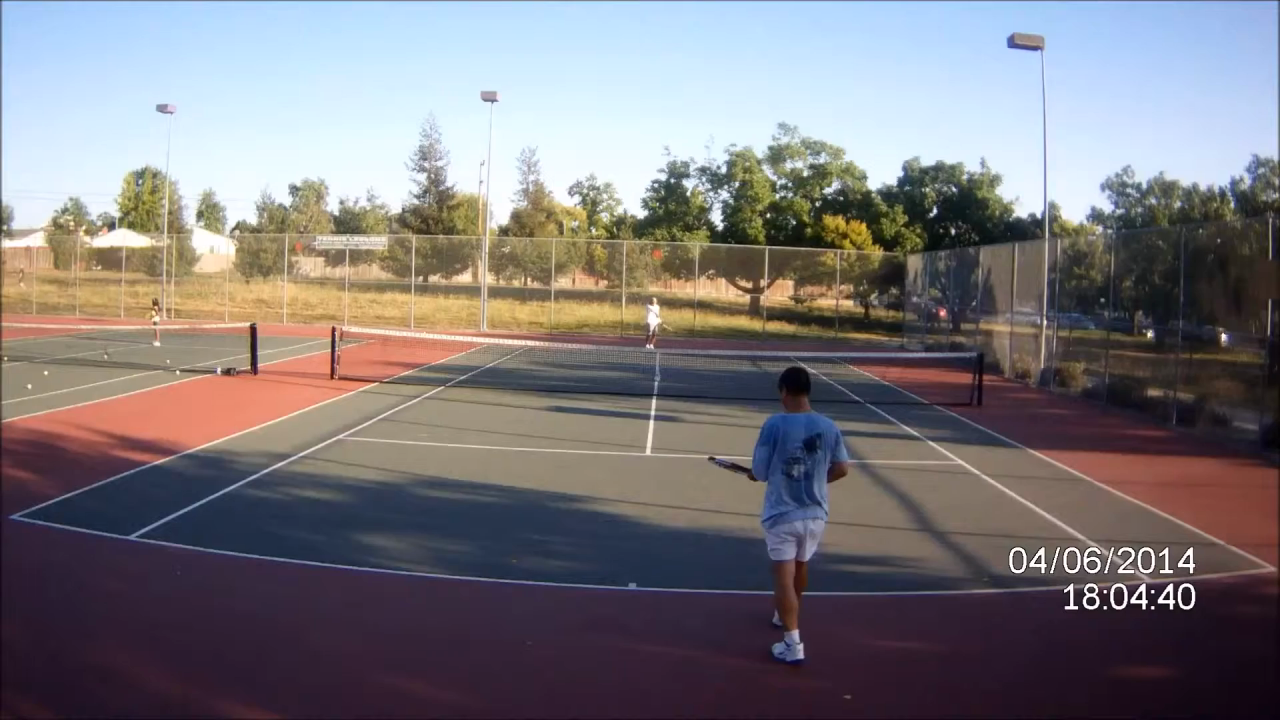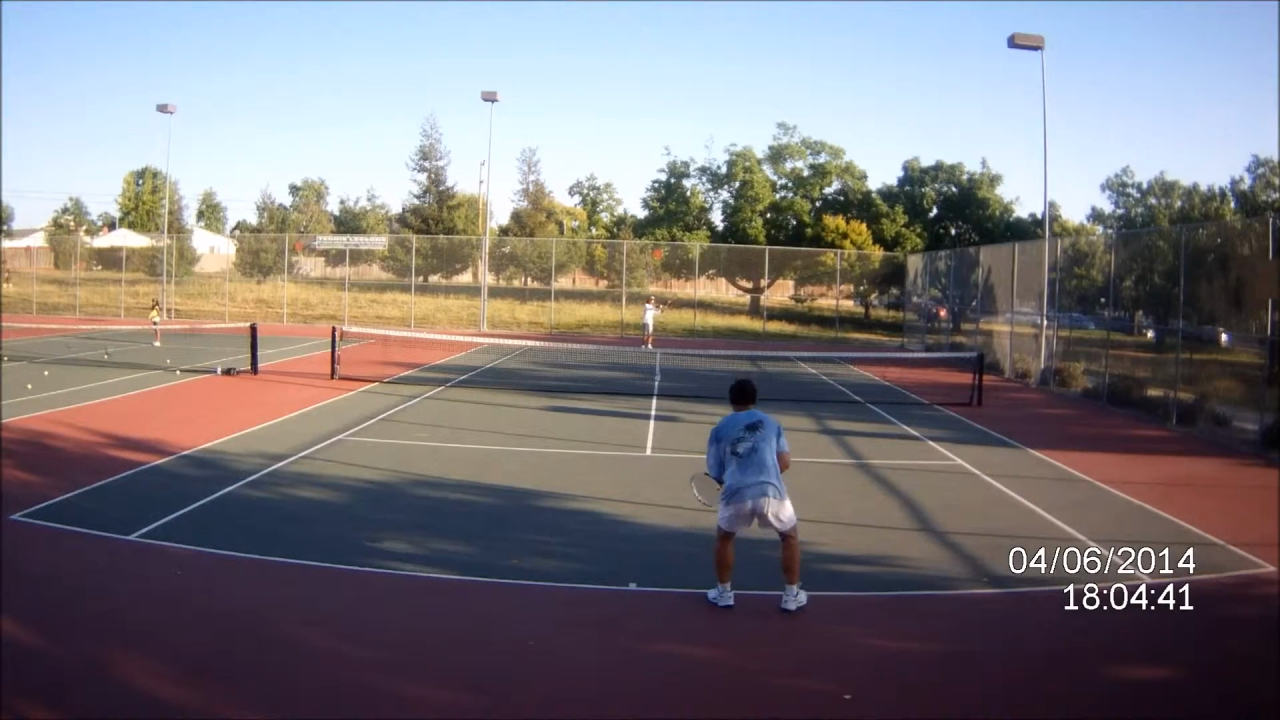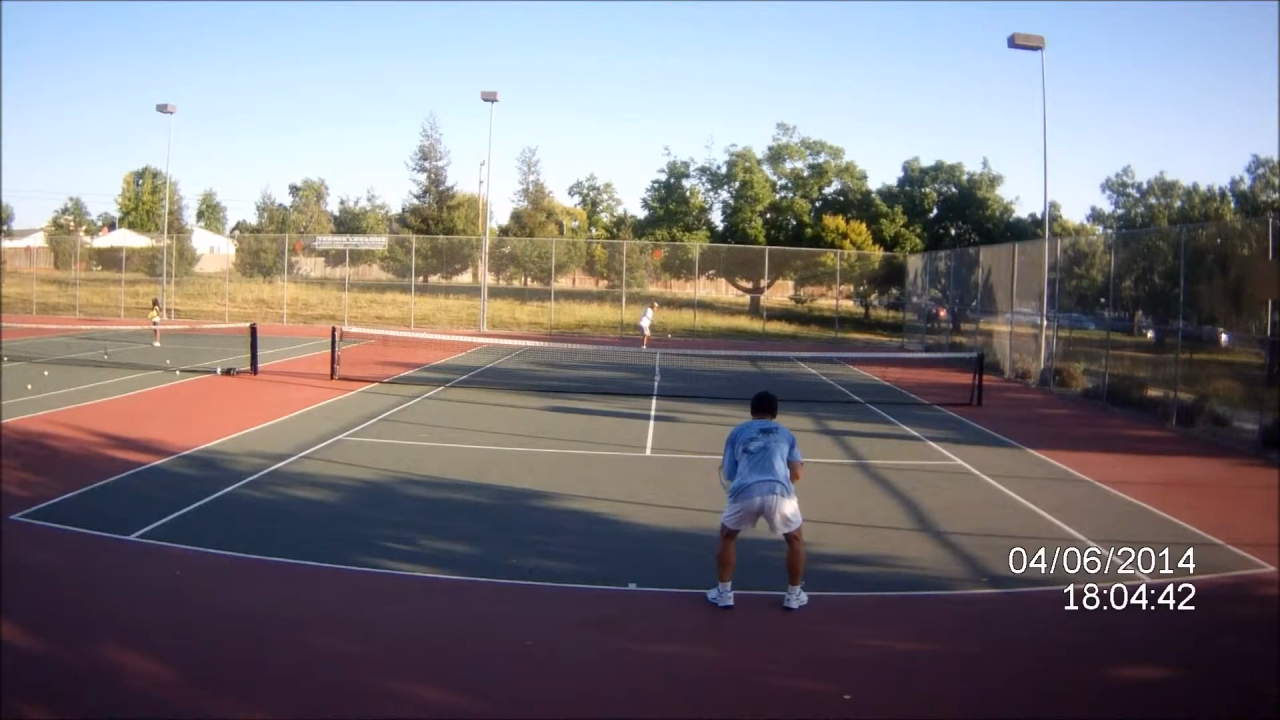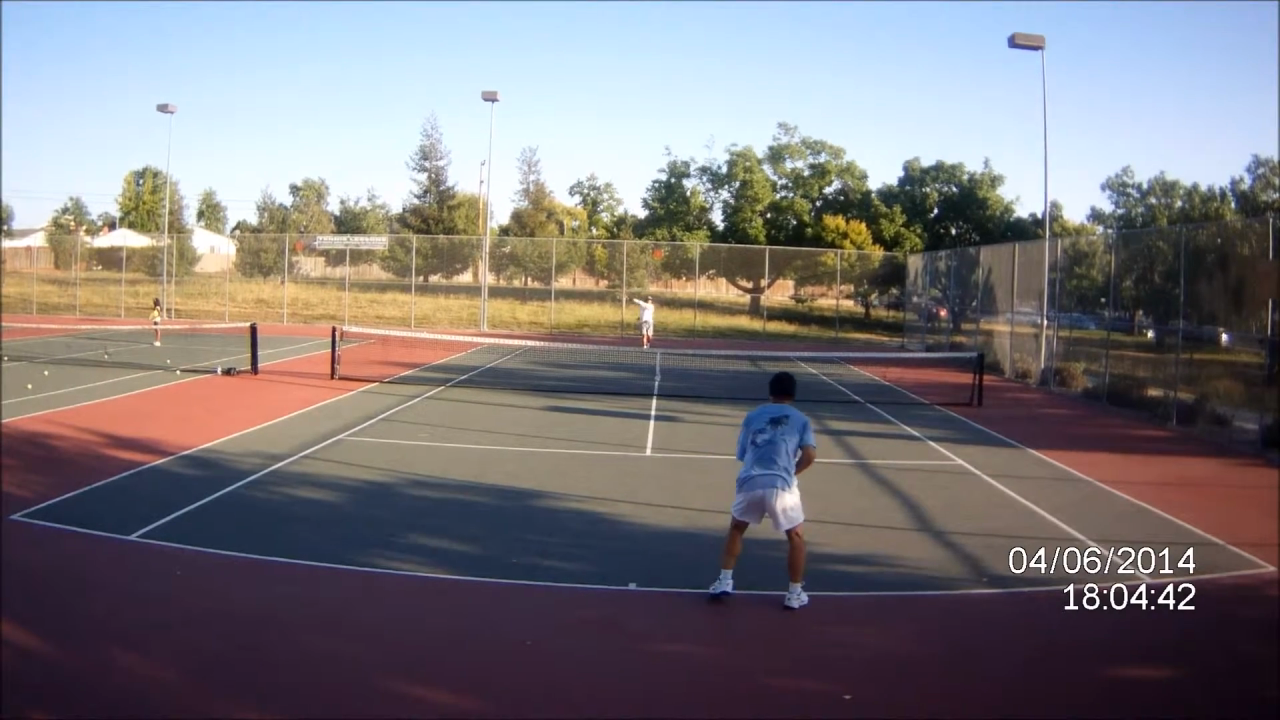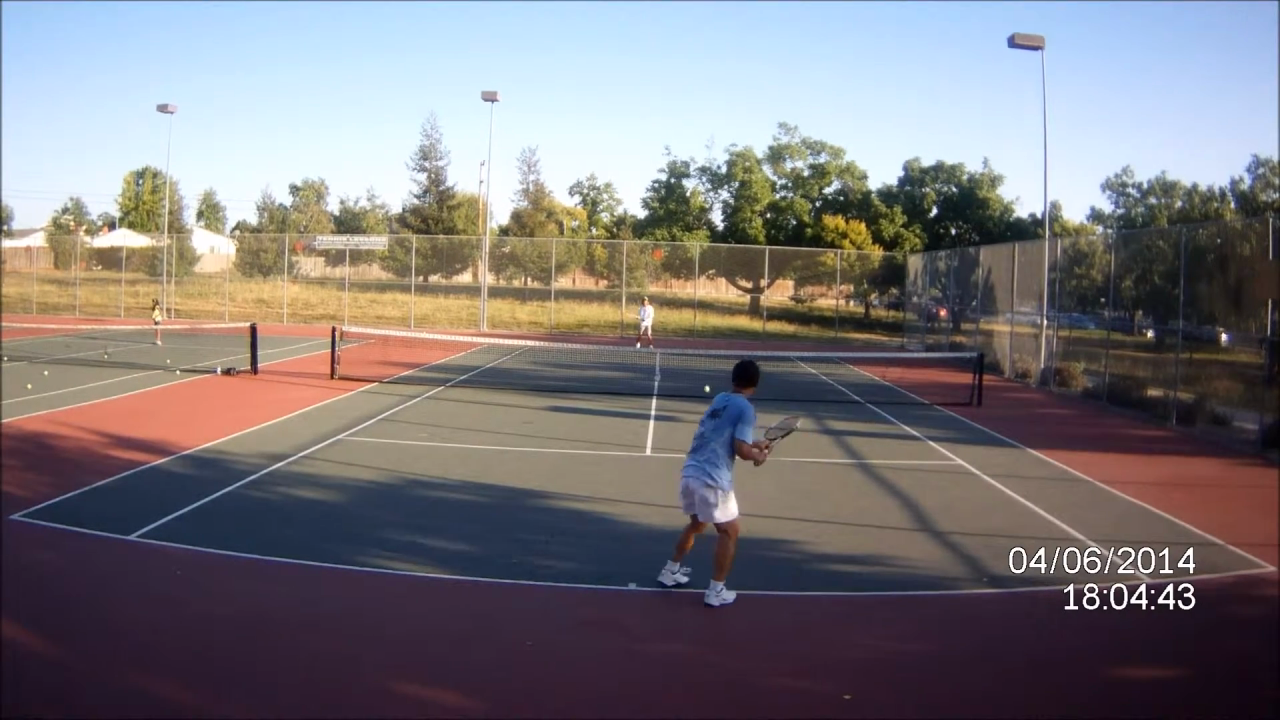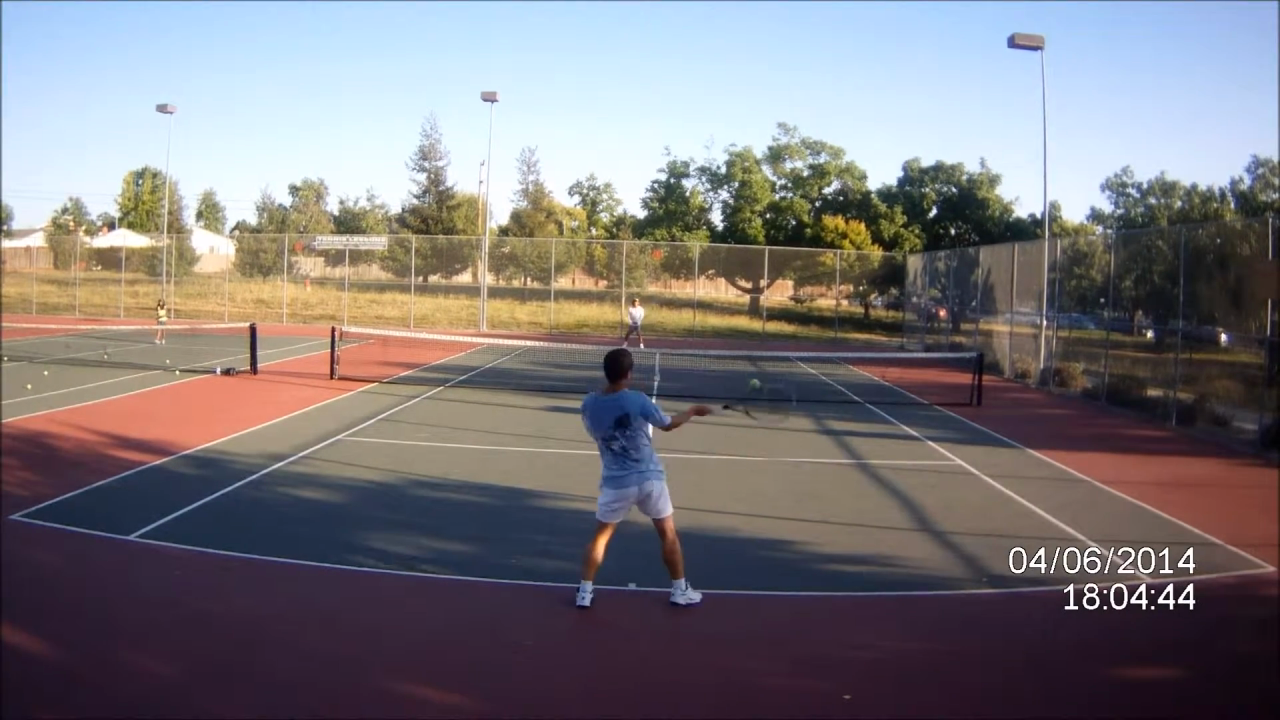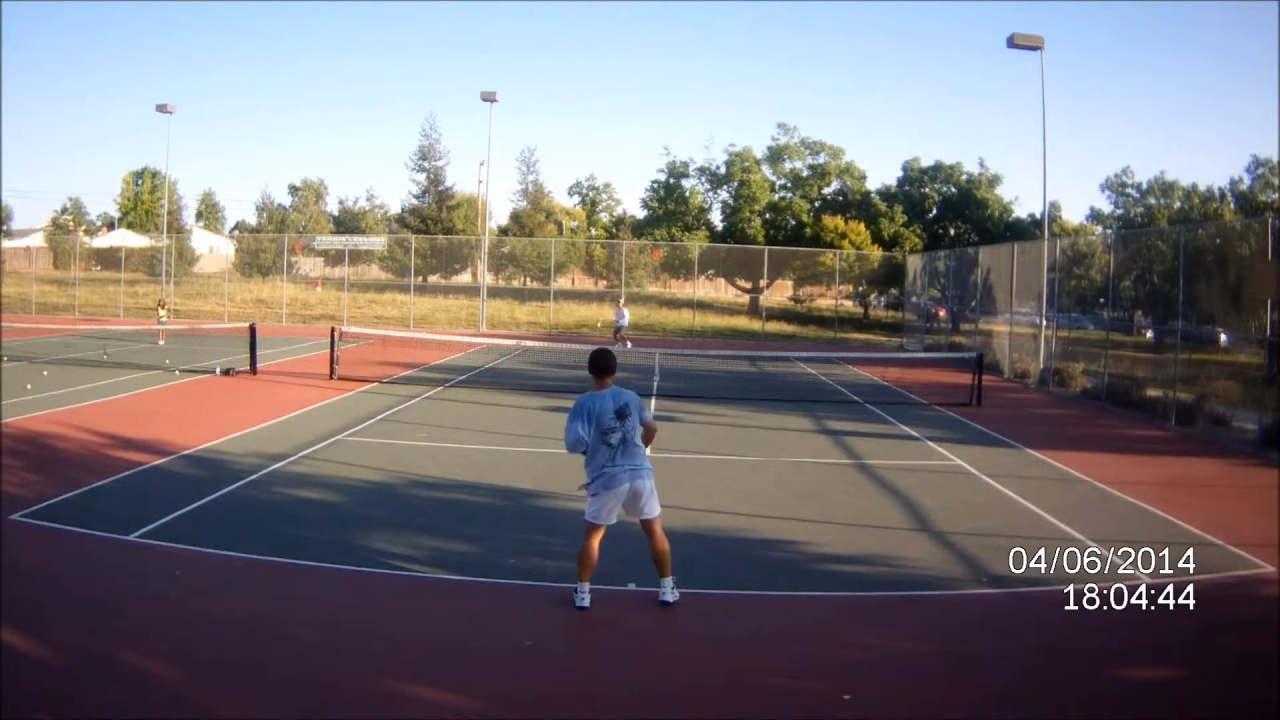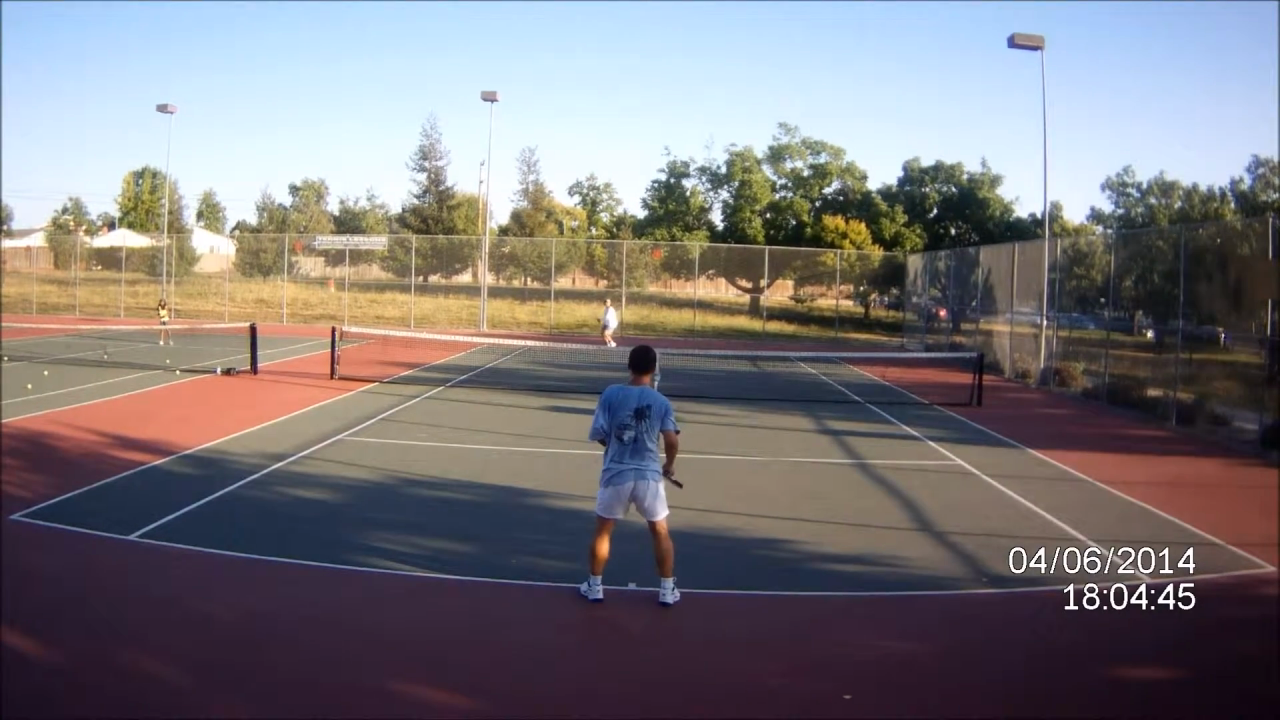
dt=0.7s
person 1, frame 1
left shoulder: (774, 425)
right shoulder: (829, 428)
left elbow: (759, 473)
right elbow: (841, 470)
left hip: (782, 514)
right hip: (815, 513)
left knee: (784, 576)
right knee: (800, 566)
left ankle: (792, 644)
right ankle: (785, 618)
person 1, frame 2
left shoulder: (720, 428)
right shoulder: (771, 423)
left elbow: (716, 474)
right elbow: (784, 461)
left hip: (736, 493)
right hip: (771, 490)
left knee: (724, 538)
right knee: (790, 539)
left ankle: (724, 593)
right ankle: (792, 595)
person 1, frame 3
left shoulder: (737, 432)
right shoulder: (786, 434)
left elbow: (729, 473)
right elbow: (797, 473)
left hip: (745, 492)
right hip: (778, 492)
left knee: (727, 537)
right knee: (795, 540)
left ankle: (724, 592)
right ankle: (794, 595)
person 1, frame 4
left shoulder: (752, 416)
right shoulder: (801, 419)
right elbow: (810, 455)
left hip: (750, 482)
right hip: (781, 485)
left knee: (736, 530)
right knee: (796, 538)
left ankle: (725, 582)
right ankle: (795, 594)
person 1, frame 5
left shoulder: (720, 400)
right shoulder: (746, 408)
right elbow: (742, 449)
left wrist: (754, 445)
right wrist: (758, 456)
left hip: (690, 473)
right hip: (712, 479)
left knee: (696, 525)
right knee: (728, 533)
left ankle: (670, 572)
right ankle: (715, 591)
person 1, frame 6
left shoulder: (589, 403)
right shoulder: (638, 401)
right elbow: (668, 424)
right wrist: (692, 410)
left hip: (615, 482)
right hip: (648, 478)
left knee: (601, 534)
right knee: (668, 534)
left ankle: (584, 592)
right ankle: (680, 590)
person 1, frame 7
left shoulder: (584, 403)
right shoulder: (631, 397)
left elbow: (573, 444)
right elbow: (651, 428)
left wrist: (593, 449)
left hip: (606, 479)
right hip: (640, 474)
left knee: (592, 537)
right knee: (655, 533)
left ankle: (582, 593)
right ankle: (667, 589)
person 1, frame 8
left shoulder: (611, 393)
right shoulder: (661, 402)
left elbow: (597, 433)
right elbow: (672, 441)
right wrist: (669, 465)
left hip: (615, 475)
right hip: (649, 476)
left knee: (602, 531)
right knee: (660, 533)
left ankle: (595, 586)
right ankle: (667, 590)
